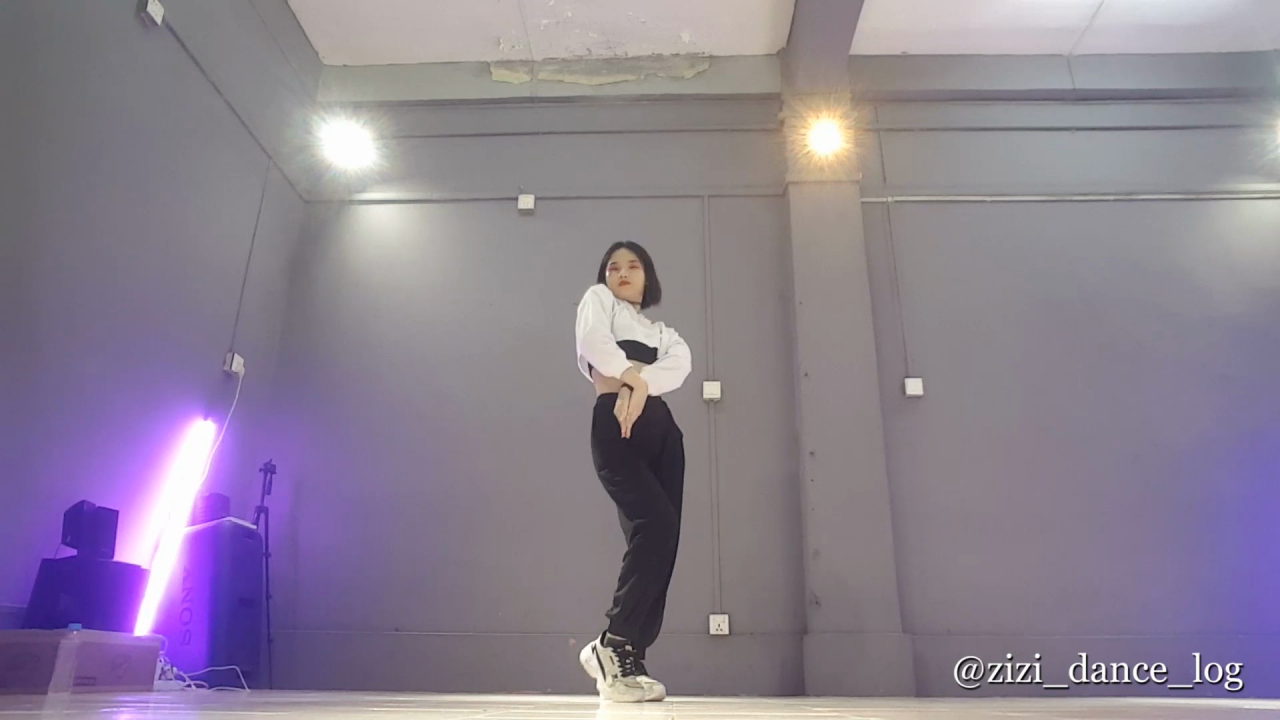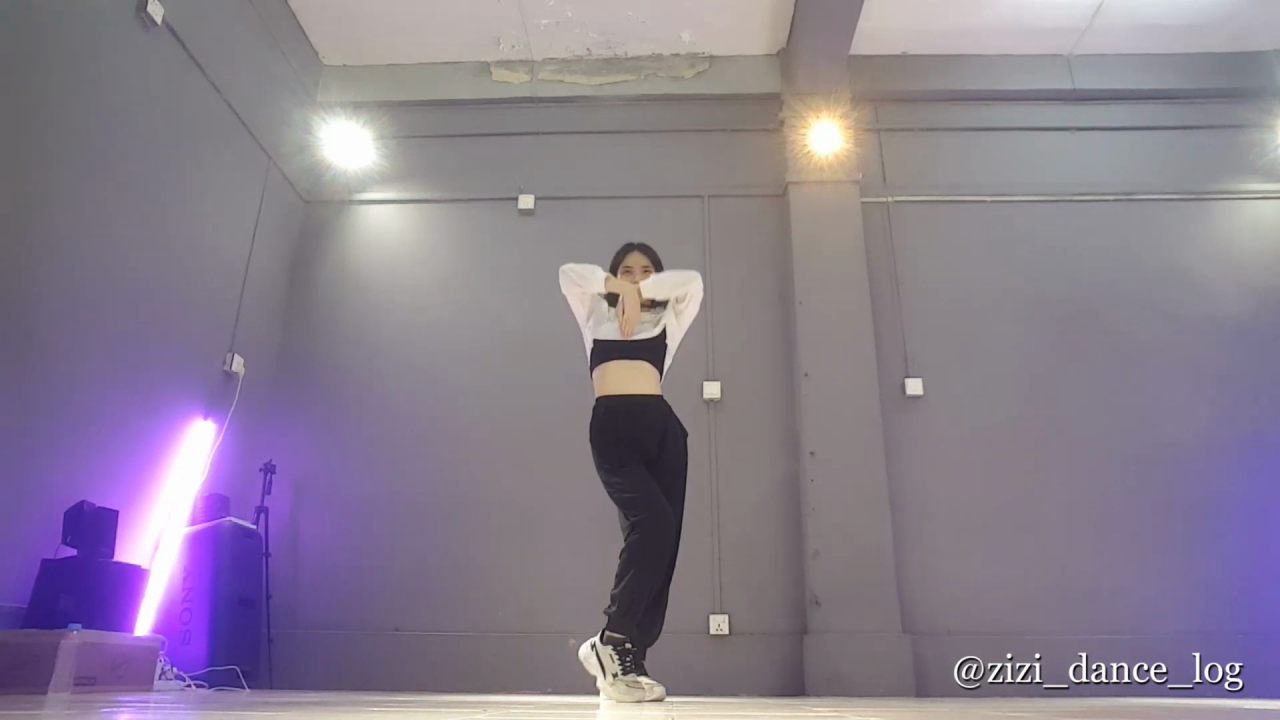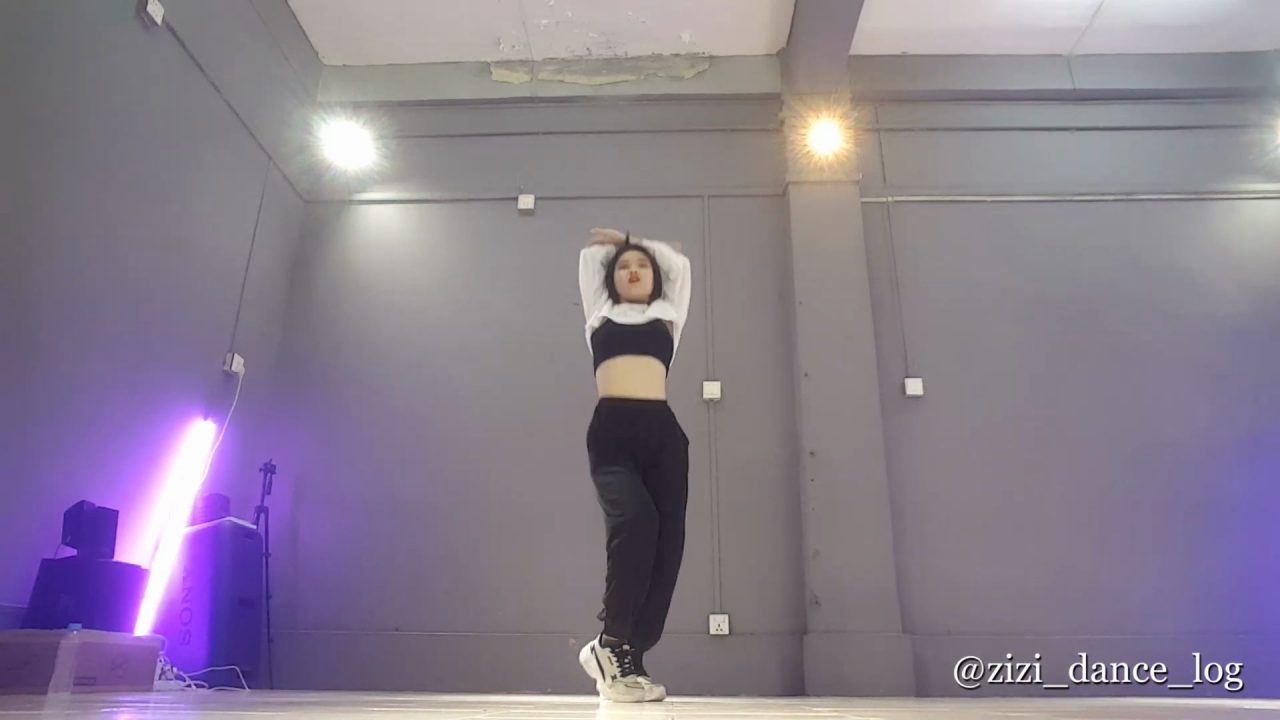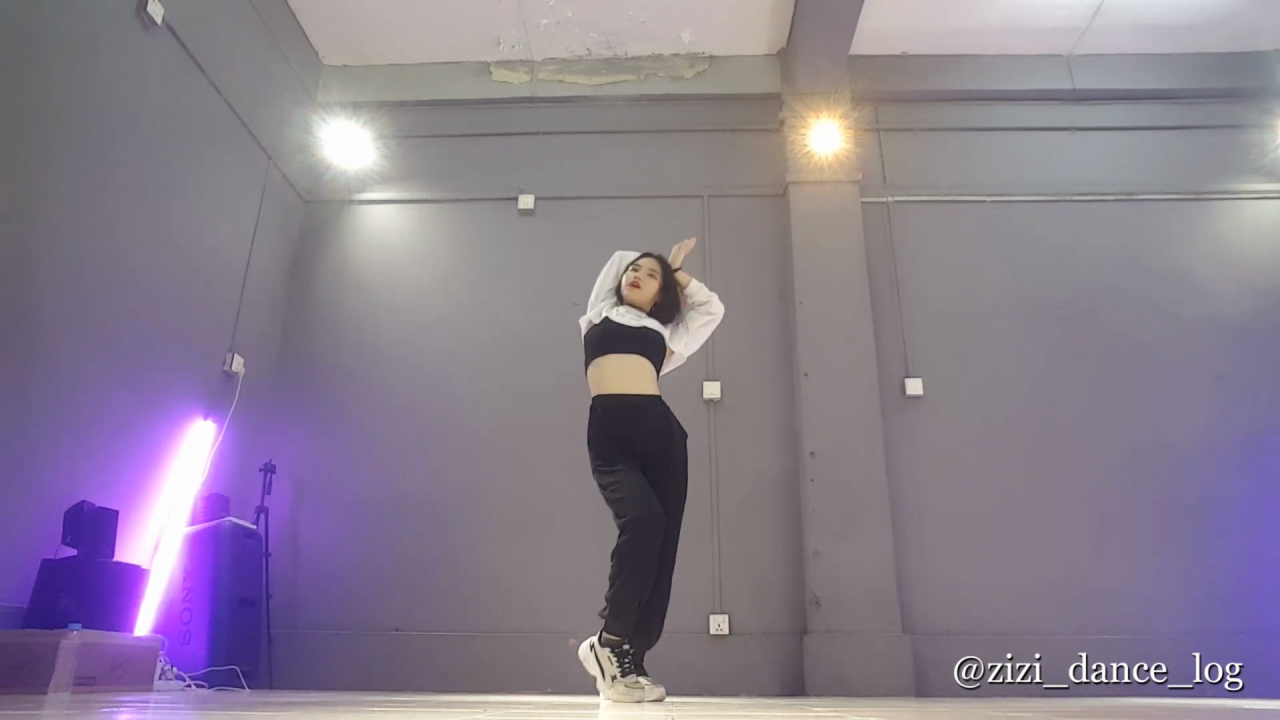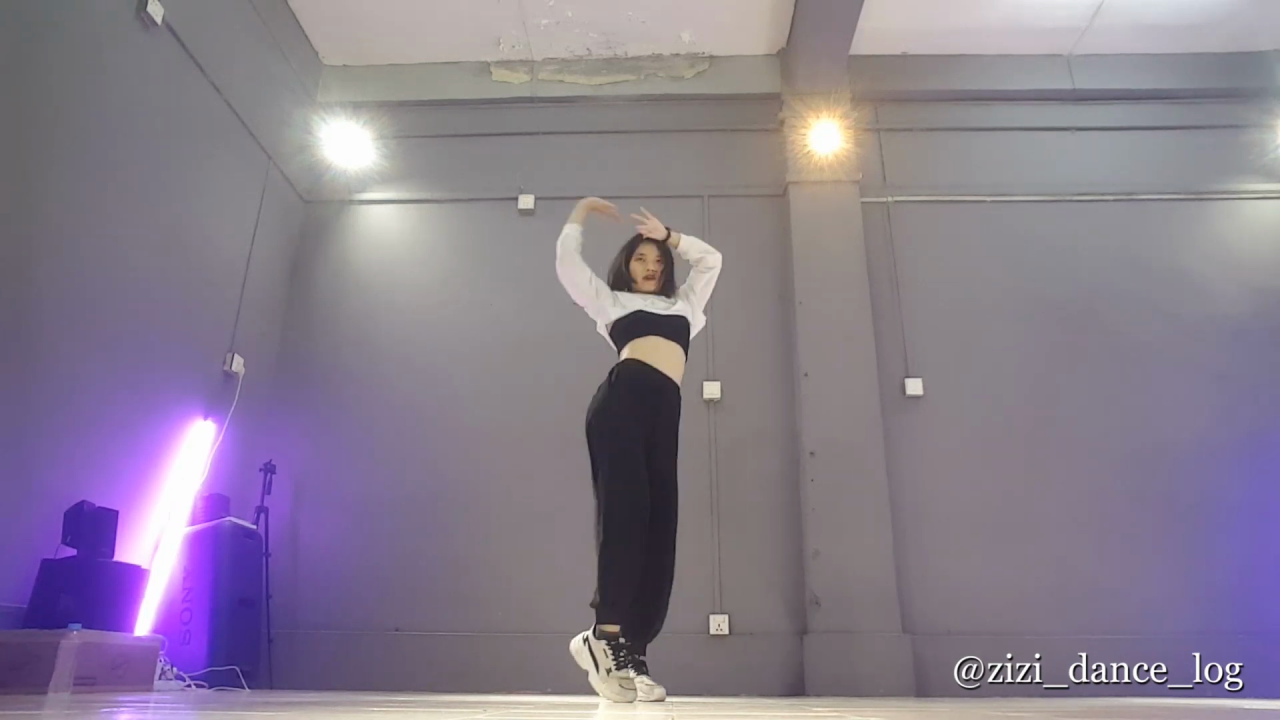
dt=1s
person 1, frame 1
left shoulder: (660, 330)
right shoulder: (599, 300)
left elbow: (680, 364)
right elbow: (593, 340)
left wrist: (641, 387)
right wrist: (631, 376)
left hip: (660, 427)
right hip: (616, 425)
left knee: (662, 535)
right knee: (656, 525)
left ankle: (629, 659)
right ankle: (612, 643)
person 1, frame 2
left shoulder: (667, 320)
right shoulder: (598, 315)
left elbow: (691, 281)
right elbow: (570, 275)
left wrist: (642, 289)
right wrist: (617, 286)
left hip: (661, 427)
right hip: (612, 427)
left knee: (664, 536)
right knee: (651, 523)
left ankle: (629, 659)
right ankle: (611, 642)
person 1, frame 3
left shoulder: (667, 313)
right shoulder: (601, 312)
left elbow: (679, 263)
right elbow: (590, 254)
left wrist: (630, 240)
right wrist: (620, 248)
left hip: (661, 432)
right hip: (611, 433)
left knee: (668, 541)
right knee: (635, 522)
left ankle: (627, 657)
right ankle: (611, 644)
person 1, frame 4
left shoulder: (664, 333)
right shoulder: (601, 312)
left elbow: (712, 308)
right elbow: (617, 258)
left wrist: (676, 271)
right wrist: (641, 259)
left hip: (661, 432)
right hip: (610, 435)
left knee: (663, 541)
right knee: (642, 521)
left ankle: (630, 658)
right ankle: (610, 644)
person 1, frame 5
left shoulder: (682, 305)
right shoulder: (611, 300)
left elbow: (711, 259)
right elbow: (567, 261)
left wrist: (669, 236)
right wrist: (579, 213)
left hip: (663, 410)
right hip: (623, 398)
left knee: (660, 525)
right knee: (627, 506)
left ankle: (632, 651)
right ankle: (606, 636)
